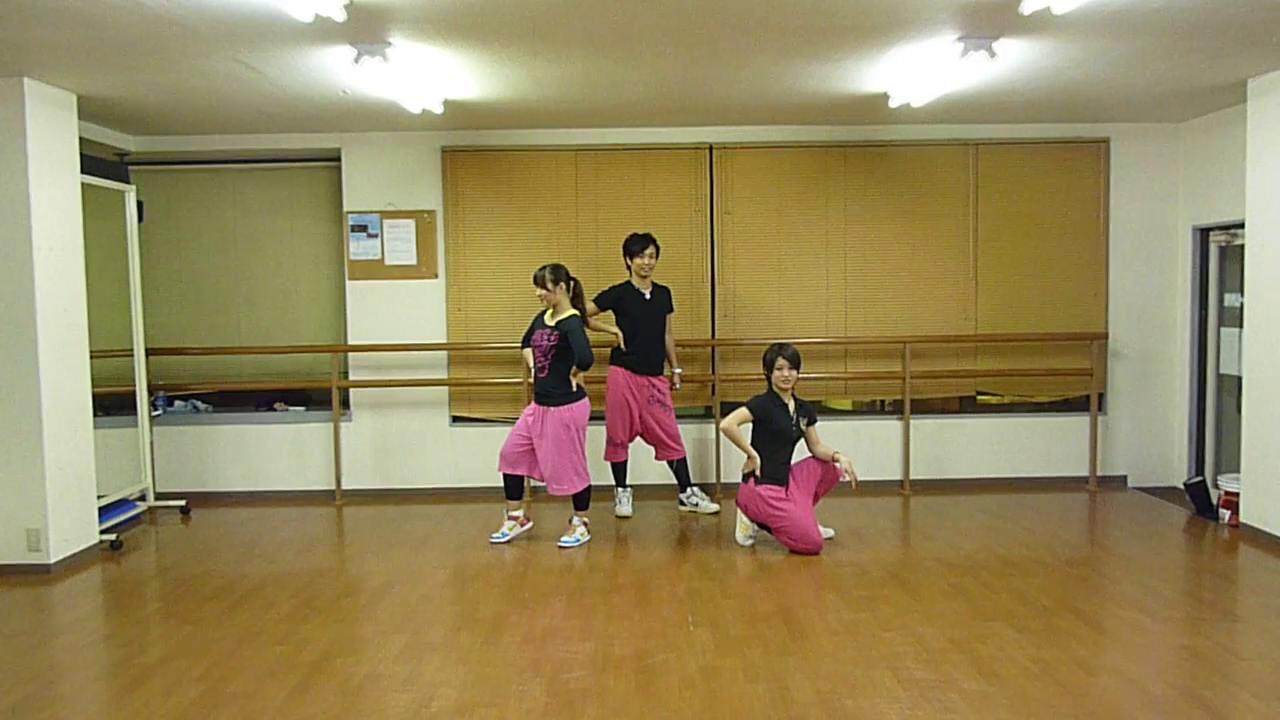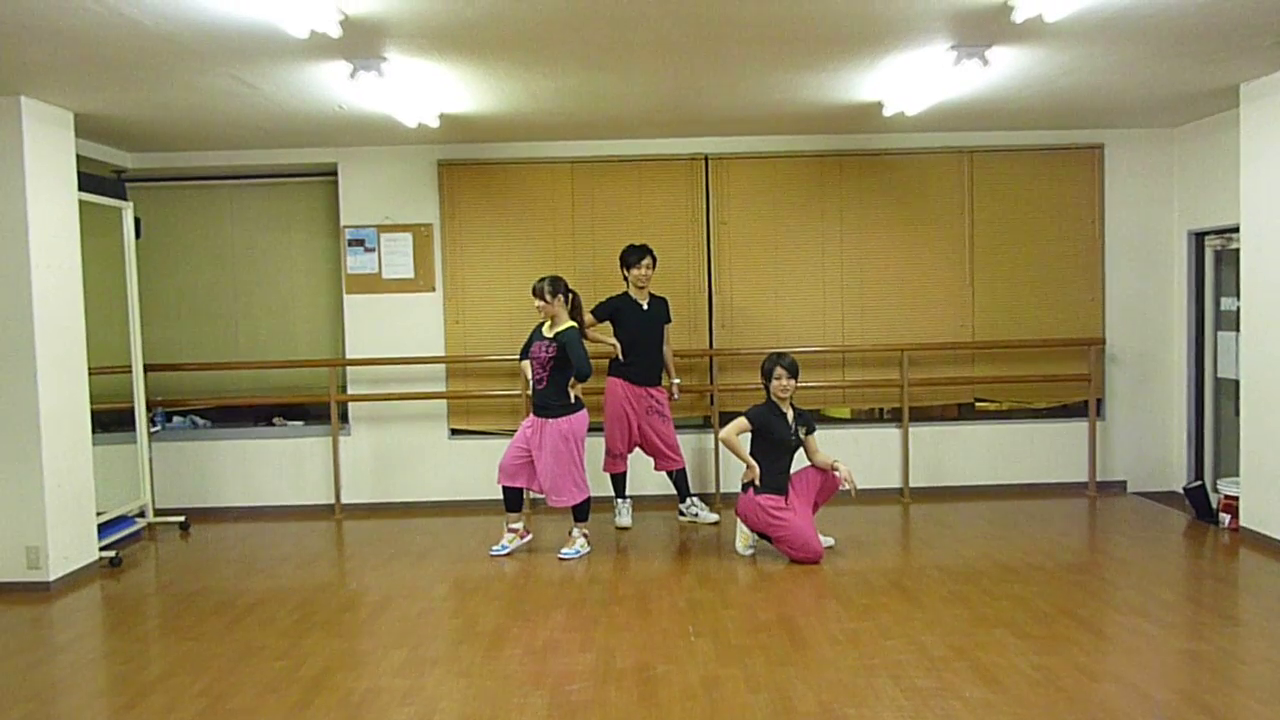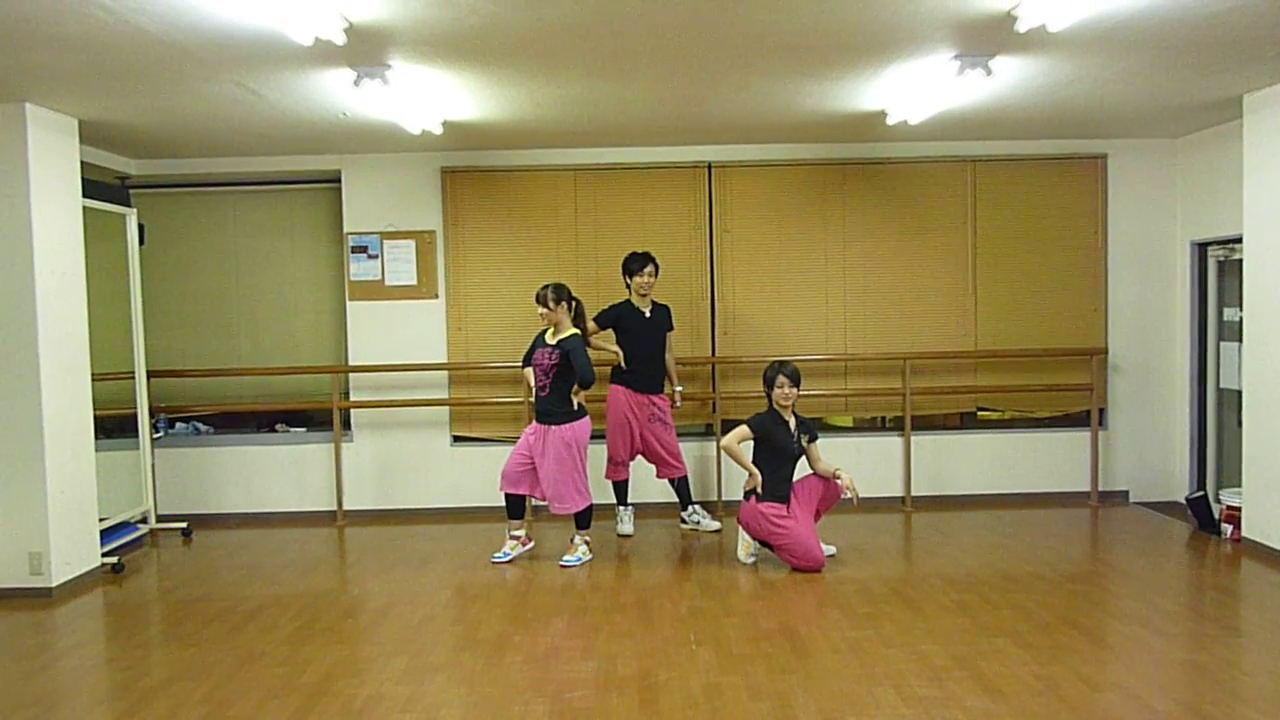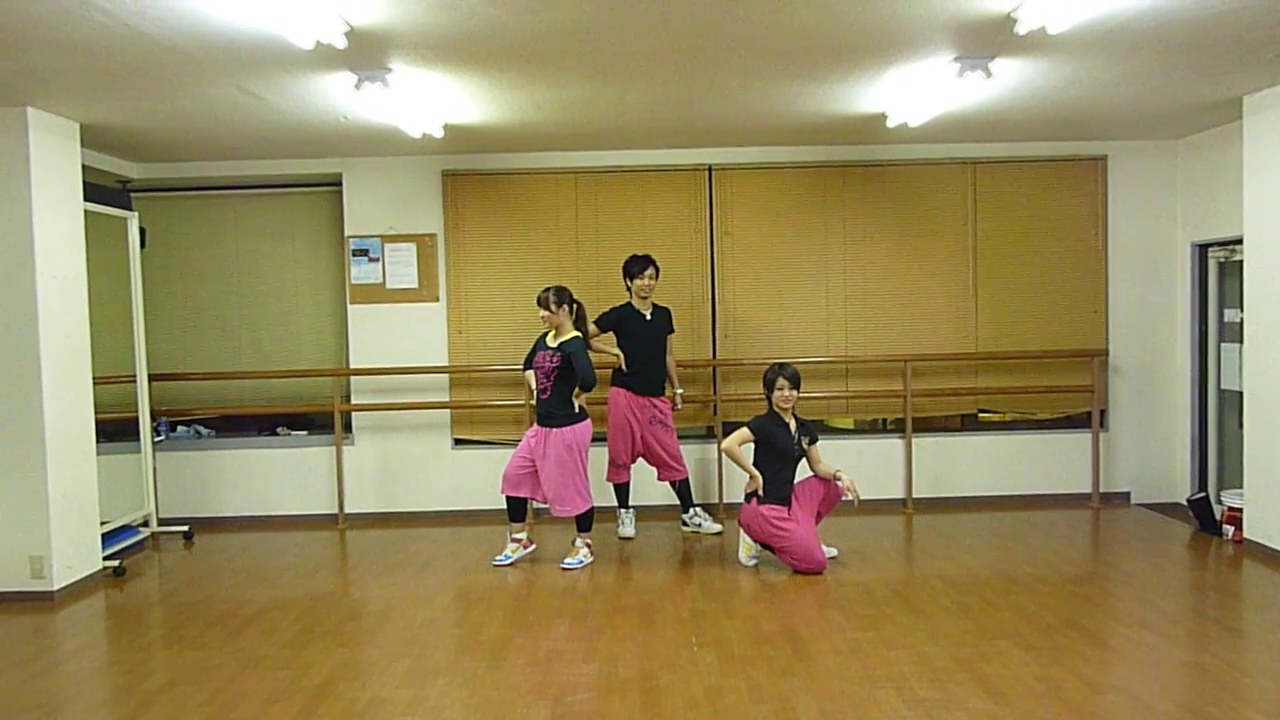
dt=0.4s
person 1, frame 1
left shoulder: (664, 294)
right shoulder: (618, 293)
right elbow: (583, 317)
left wrist: (676, 369)
right wrist: (613, 330)
left hip: (654, 376)
right hip: (623, 374)
left knee: (670, 435)
right knee: (619, 434)
left ankle: (687, 493)
right ankle: (622, 492)
person 1, frame 2
left shoulder: (661, 305)
right shoulder: (615, 305)
right elbow: (580, 328)
left wrist: (674, 380)
right wrist: (611, 341)
left hip: (653, 387)
right hip: (621, 384)
left knee: (668, 445)
right knee: (618, 445)
left ankle: (687, 503)
right ankle: (622, 503)
person 1, frame 3
left shoulder: (663, 312)
right shoulder: (618, 312)
right elbow: (582, 335)
left wrist: (676, 387)
right wrist: (613, 348)
left hip: (655, 394)
right hip: (624, 392)
left knee: (670, 453)
right knee: (620, 453)
left ankle: (688, 511)
right ankle: (624, 511)
person 1, frame 4
left shoulder: (664, 315)
right shoulder: (619, 315)
right elbow: (583, 338)
left wrist: (677, 390)
right wrist: (614, 351)
left hip: (656, 397)
right hip: (625, 395)
left knee: (672, 455)
right knee: (622, 455)
left ankle: (690, 513)
right ankle: (625, 514)
person 2, frame 1
left shoulder: (572, 323)
right shoulder: (541, 319)
left elbow: (586, 358)
right elbow: (526, 343)
left wrist: (574, 375)
left hip: (566, 407)
right hip: (539, 405)
left knee: (570, 465)
right knee: (511, 454)
left ankle: (581, 524)
right ankle: (516, 518)
person 2, frame 2
left shoulder: (569, 335)
right shoulder: (539, 330)
left elbow: (584, 370)
right elbow: (525, 356)
left wrist: (572, 387)
left hip: (564, 419)
right hip: (537, 417)
left knee: (569, 477)
right knee: (510, 466)
left ankle: (581, 535)
right ankle: (515, 530)
person 2, frame 3
left shoulder: (573, 342)
right shoulder: (542, 337)
left elbow: (587, 376)
right elbow: (527, 362)
left wrist: (575, 394)
left hip: (567, 425)
right hip: (541, 424)
left knee: (571, 484)
right knee: (513, 473)
left ankle: (582, 543)
right ankle: (518, 537)
person 2, frame 4
left shoulder: (574, 345)
right shoulder: (543, 340)
left elbow: (589, 379)
right elbow: (528, 365)
left wrist: (576, 396)
left hip: (568, 428)
right hip: (542, 426)
left knee: (573, 487)
right knee: (514, 476)
left ankle: (583, 545)
right ankle: (519, 540)
person 3, frame 1
left shoulder: (804, 409)
right shoulder: (763, 403)
left elbow: (816, 447)
right elbow: (727, 425)
left wrist: (838, 456)
right wrist: (752, 455)
left hip: (785, 480)
right hip: (762, 487)
right knee: (811, 543)
left ankle: (799, 518)
right ankle: (756, 517)
person 3, frame 2
left shoulder: (802, 417)
right shoulder: (761, 413)
left elbow: (815, 456)
right elbow: (726, 435)
left wrist: (838, 465)
right wrist: (752, 464)
left hip: (785, 489)
right hip: (761, 496)
right knee: (812, 552)
left ankle: (798, 527)
right ankle: (755, 526)
person 3, frame 3
left shoulder: (805, 426)
right shoulder: (764, 421)
left elbow: (817, 464)
right elbow: (727, 442)
left wrist: (840, 473)
right wrist: (754, 472)
left hip: (787, 497)
right hip: (763, 504)
right knee: (814, 561)
left ankle: (800, 535)
right ankle: (759, 535)
person 3, frame 4
left shoulder: (805, 428)
right shoulder: (764, 423)
left elbow: (817, 466)
right elbow: (728, 445)
left wrist: (840, 475)
right wrist: (755, 474)
left hip: (788, 500)
right hip: (764, 507)
right knee: (815, 563)
left ankle: (801, 537)
right ankle: (759, 537)
